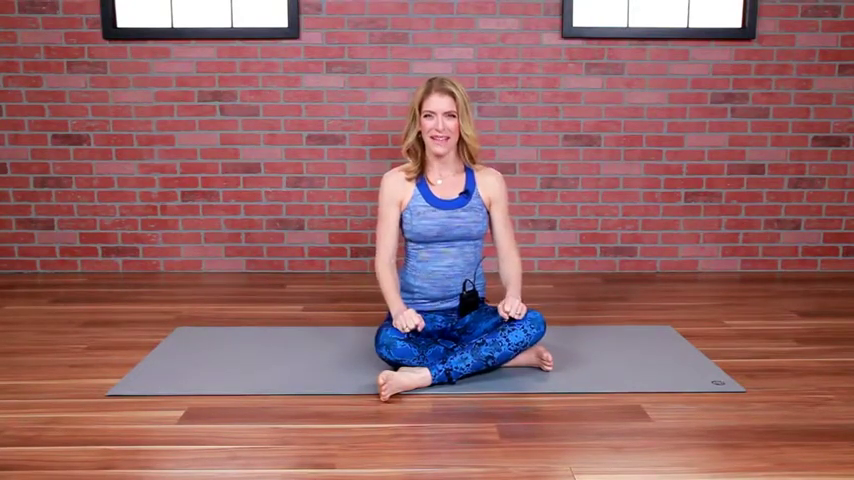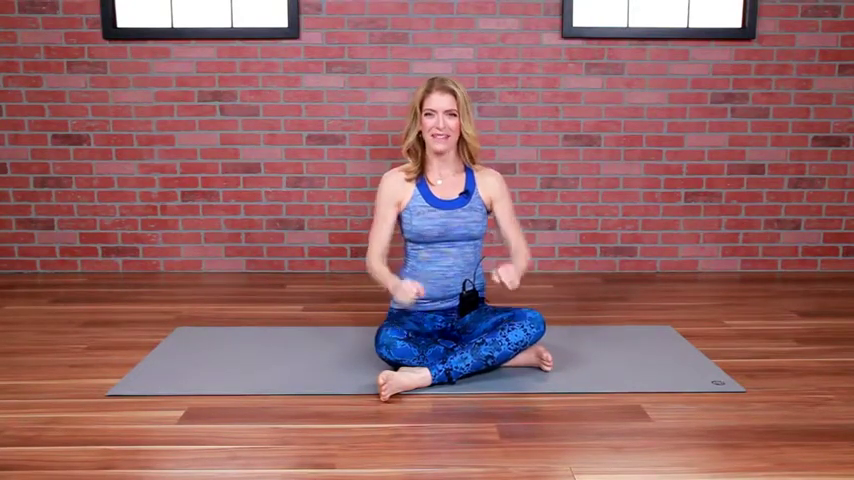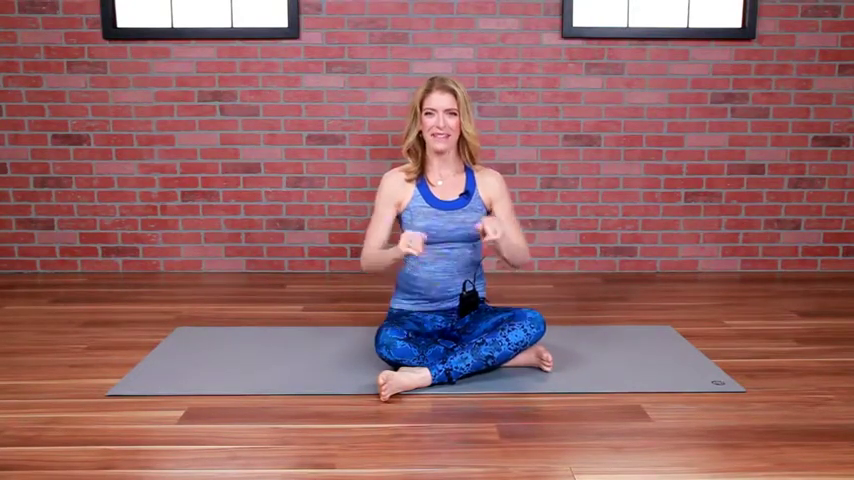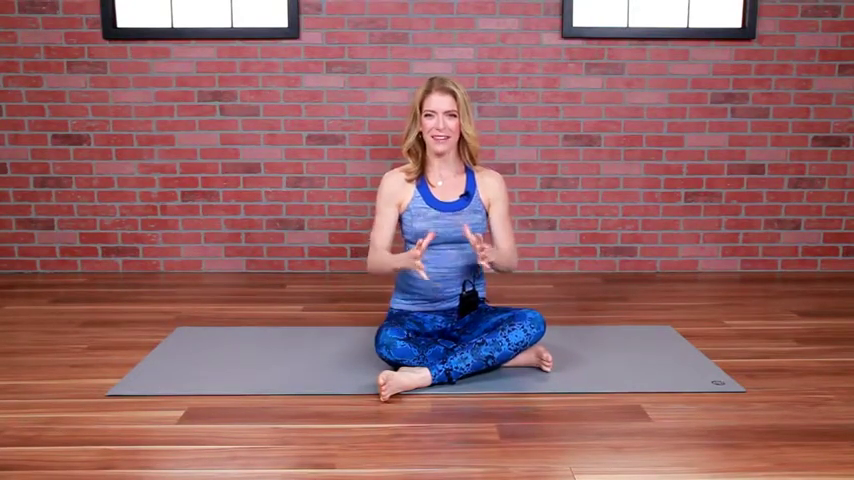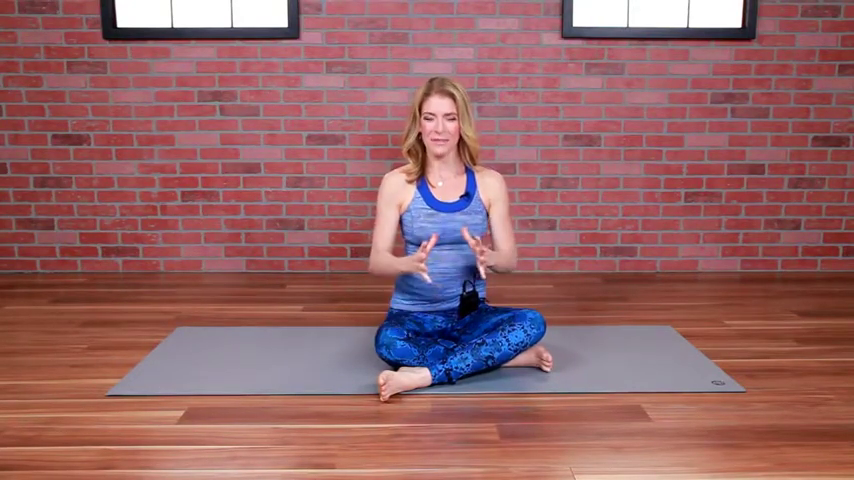
dt=0.2s
person 1, frame 1
left shoulder: (488, 181)
right shoulder: (397, 181)
left elbow: (508, 252)
right elbow: (384, 260)
left wrist: (512, 295)
right wrist: (398, 308)
left hip: (471, 313)
right hip: (418, 316)
left knee: (533, 323)
right knee: (389, 343)
left ankle: (423, 375)
right ankle: (506, 355)
person 1, frame 2
left shoulder: (488, 181)
right shoulder: (397, 182)
left elbow: (521, 250)
right elbow: (374, 259)
left wrist: (513, 268)
right wrist: (395, 285)
left hip: (471, 312)
right hip: (415, 315)
left knee: (532, 322)
right knee: (388, 343)
left ankle: (423, 375)
right ankle: (506, 354)
person 1, frame 3
left shoulder: (489, 181)
right shoulder: (397, 182)
left elbow: (522, 256)
right elbow: (368, 259)
left wrist: (500, 239)
right wrist: (398, 252)
left hip: (471, 313)
right hip: (414, 314)
left knee: (532, 322)
right knee: (389, 343)
left ankle: (423, 375)
right ankle: (507, 356)
person 1, frame 4
left shoulder: (489, 182)
right shoulder: (397, 182)
left elbow: (510, 260)
right elbow: (375, 260)
left wrist: (487, 254)
right wrist: (407, 260)
left hip: (471, 313)
right hip: (413, 314)
left knee: (532, 322)
right knee: (389, 343)
left ankle: (423, 375)
right ankle: (507, 355)
person 1, frame 5
left shoulder: (490, 182)
right shoulder: (397, 183)
left elbow: (509, 259)
right elbow: (377, 261)
left wrist: (486, 257)
right wrist: (410, 263)
left hip: (471, 312)
right hip: (413, 314)
left knee: (532, 323)
right knee: (389, 343)
left ankle: (423, 375)
right ankle: (509, 355)
